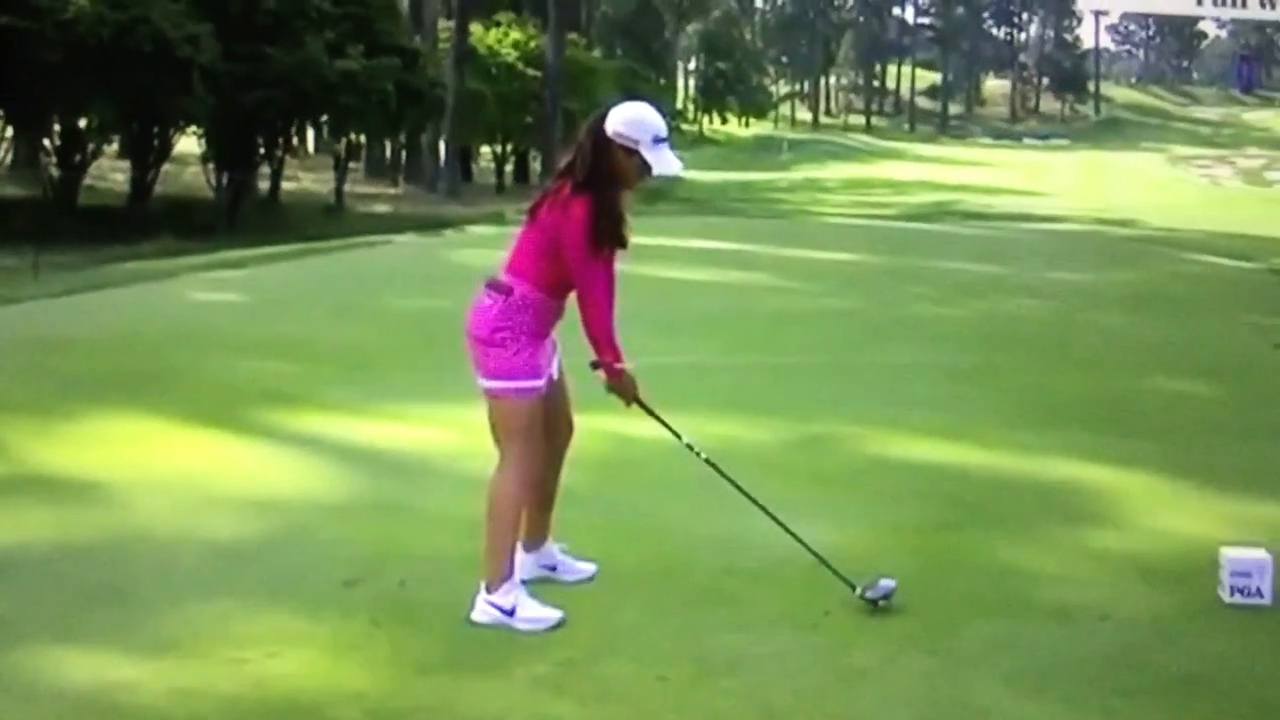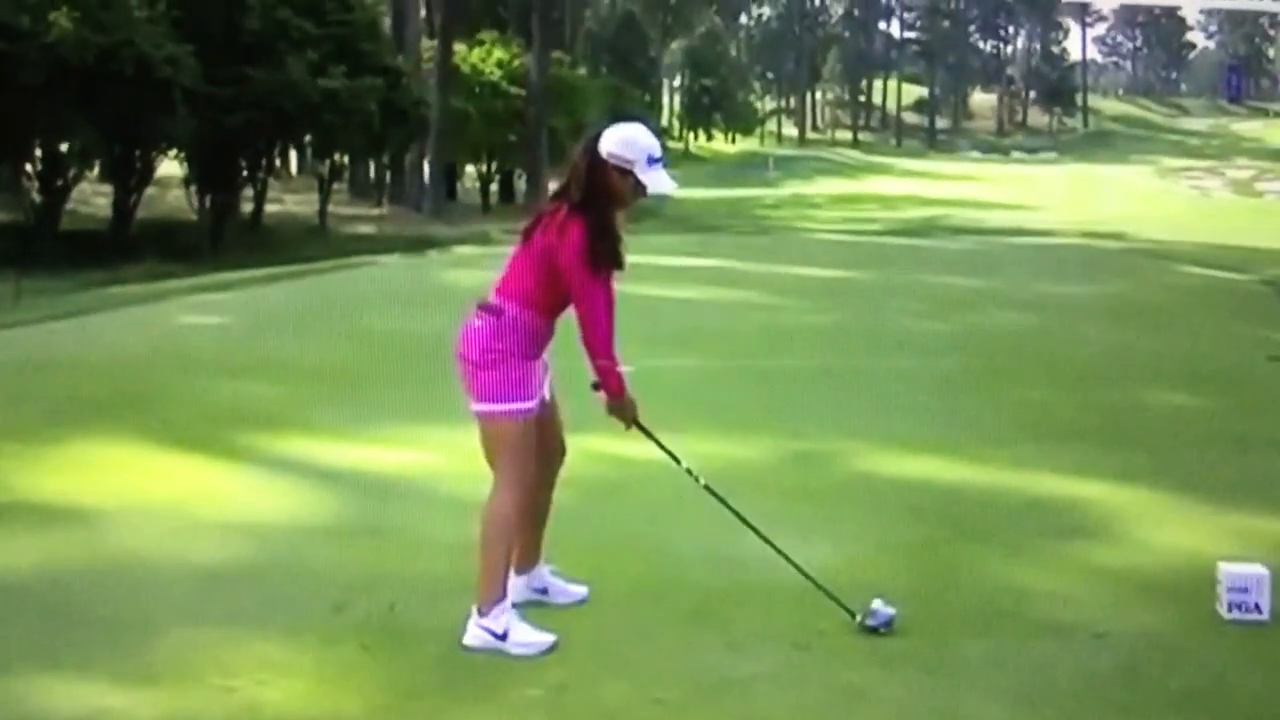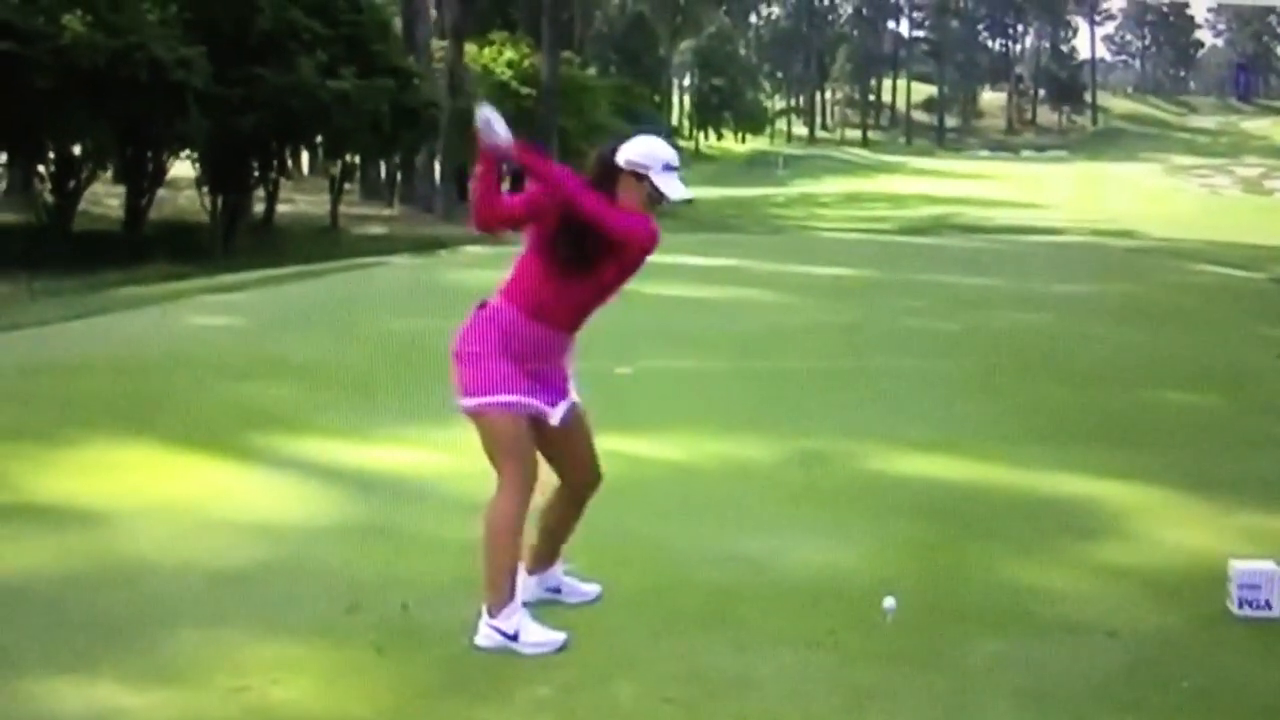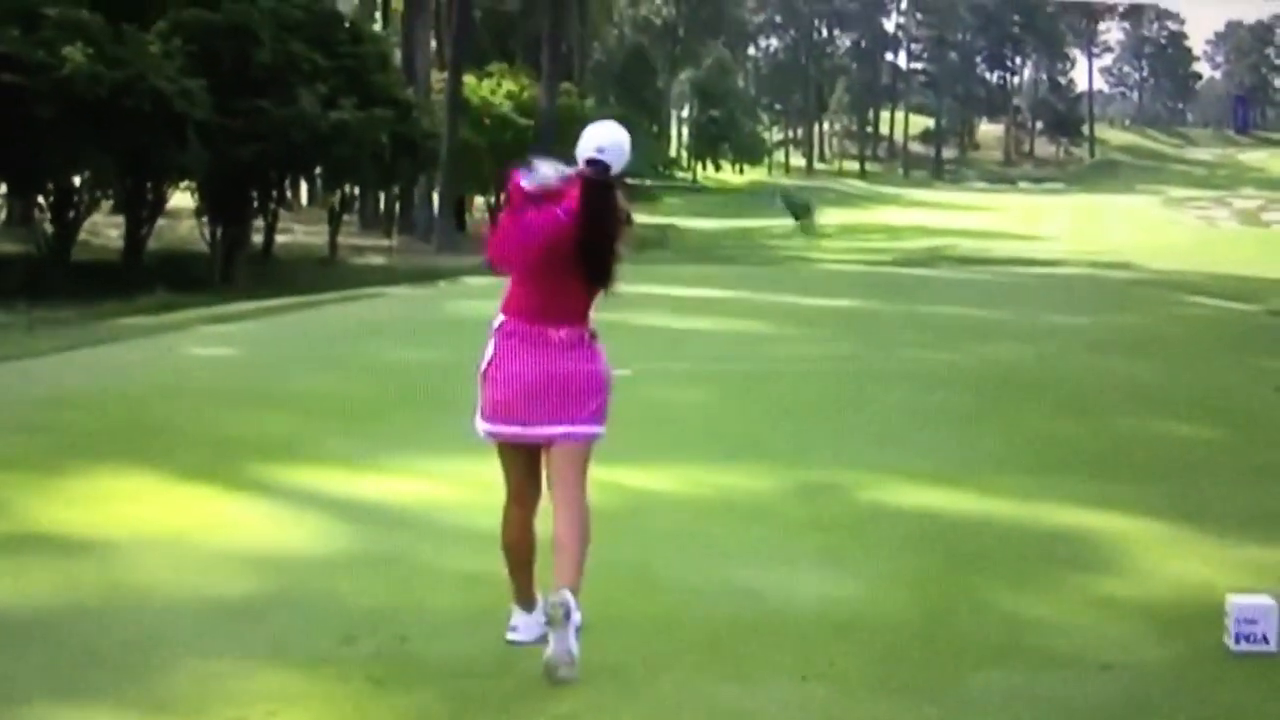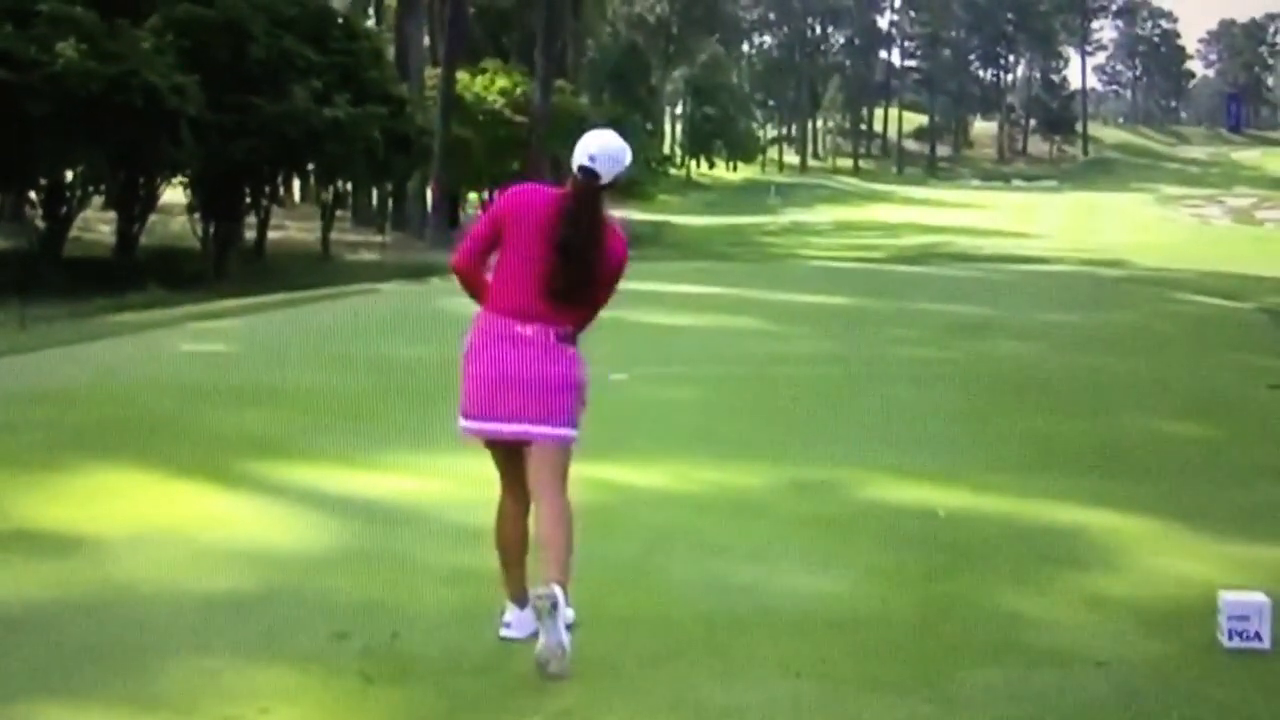
dt=1s
person 1, frame 1
left shoulder: (598, 199)
right shoulder: (576, 206)
left elbow: (601, 282)
right elbow: (590, 293)
left wrist: (611, 358)
right wrist: (613, 366)
left hip: (533, 327)
right hip: (508, 327)
left knee: (557, 434)
right knee: (519, 456)
left ankle: (535, 551)
right ankle: (496, 593)
person 1, frame 2
left shoulder: (593, 219)
right shoulder: (572, 227)
left elbow: (602, 301)
right elbow: (589, 313)
left wrist: (611, 375)
right wrist: (614, 387)
left hip: (523, 346)
right hip: (498, 345)
left knee: (549, 456)
right knee: (514, 477)
left ankle: (527, 573)
right ankle: (489, 617)
person 1, frame 3
left shoulder: (641, 235)
right shoulder: (559, 200)
left elbow: (581, 201)
right elbow: (489, 217)
left wrist: (519, 152)
right wrist: (491, 155)
left hip: (545, 362)
right hip: (492, 346)
left knee: (584, 475)
right knee: (517, 479)
left ankle: (539, 571)
right ankle: (498, 618)
person 1, frame 4
left shoulder: (561, 219)
right shoulder: (605, 213)
left elbow: (502, 255)
right elbow: (554, 190)
left wrist: (524, 188)
right wrist: (533, 184)
left hip: (517, 356)
right hip: (575, 362)
left knee: (521, 497)
right knee: (568, 494)
left ankle: (526, 612)
right ankle: (565, 601)
person 1, frame 5
left shoulder: (519, 198)
right shoulder: (612, 244)
left elbow: (464, 263)
right elbow: (582, 315)
left hip: (490, 350)
right hip: (552, 361)
left knee: (513, 490)
right knee: (549, 491)
left ankle: (518, 608)
right ankle: (552, 598)
